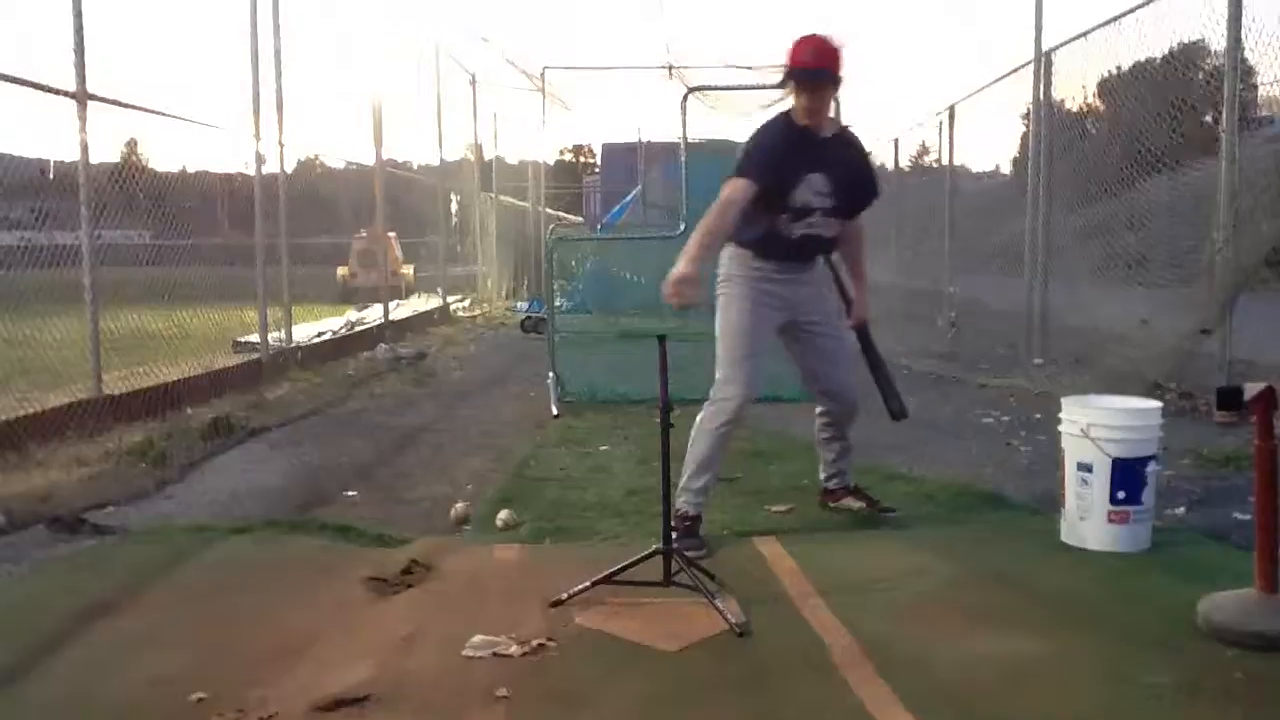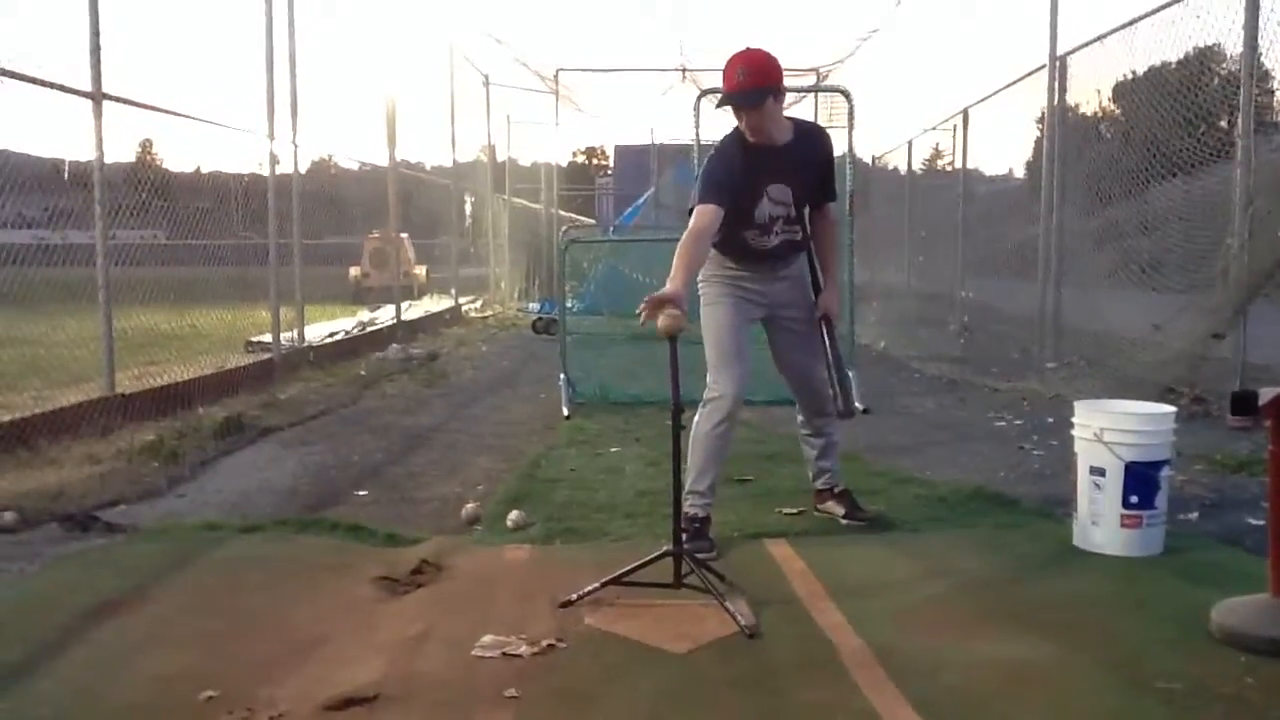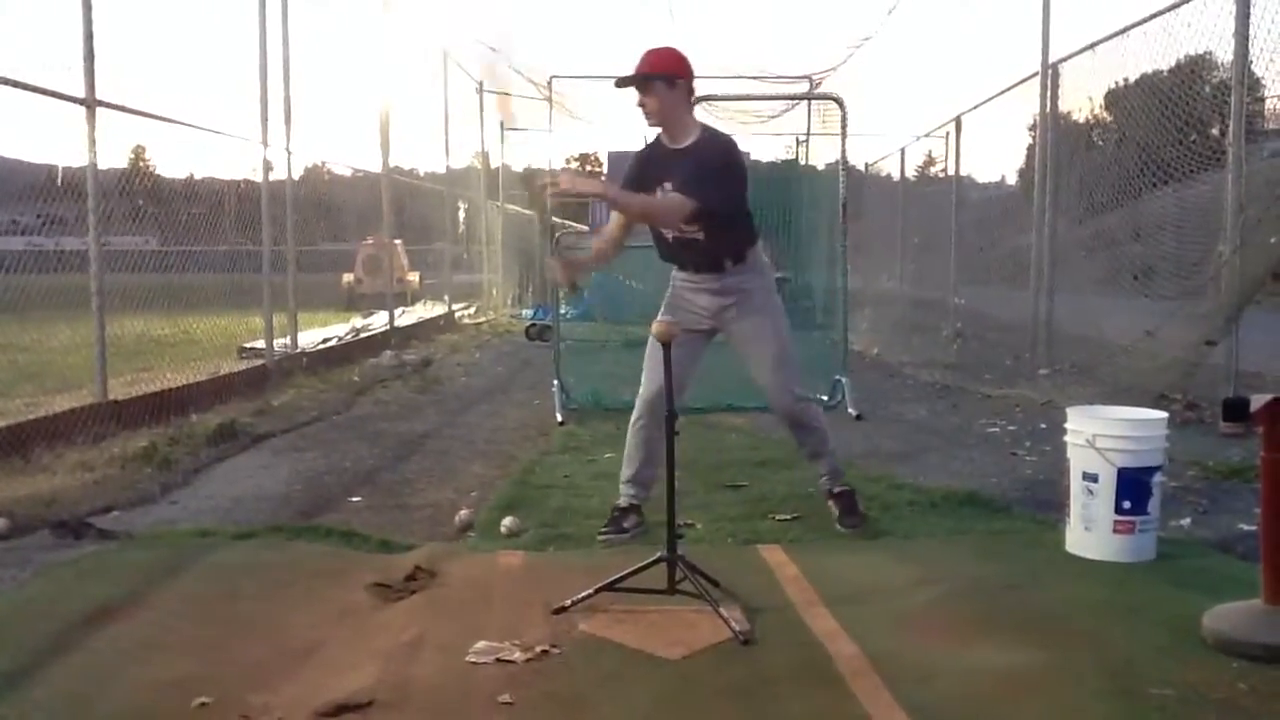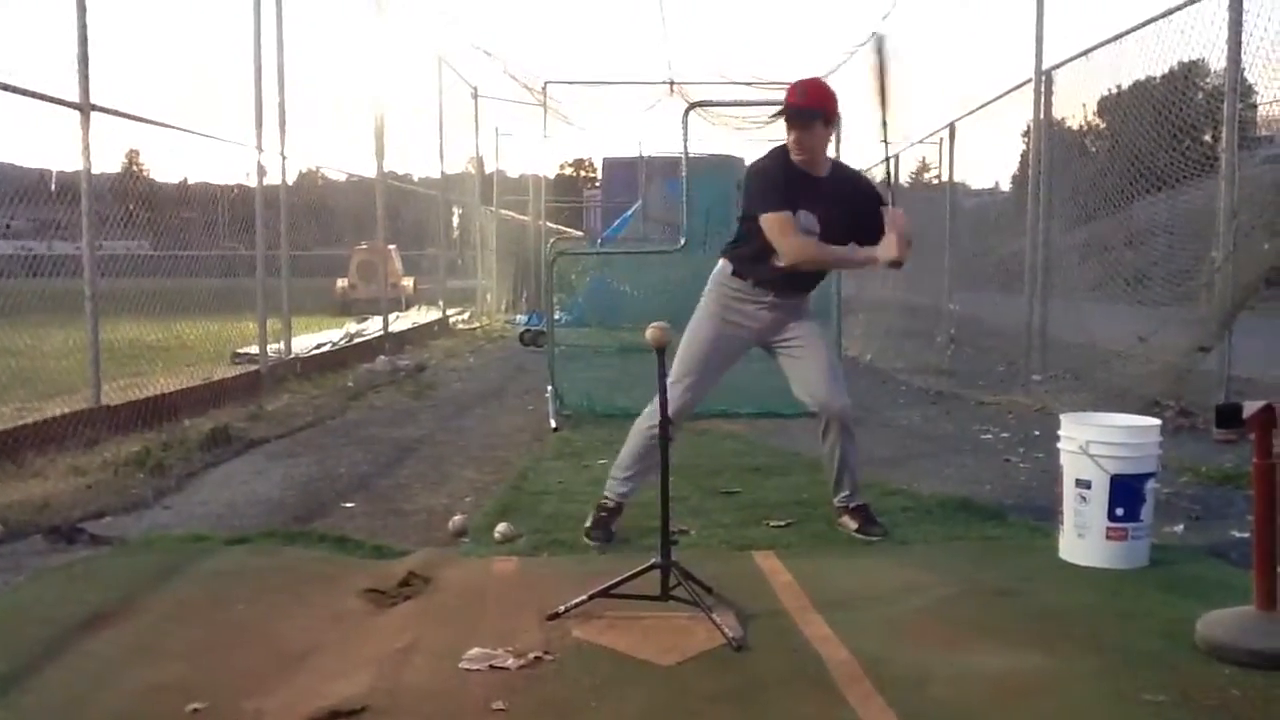
dt=1s
person 1, frame 1
left shoulder: (848, 149)
right shoulder: (774, 139)
left elbow: (848, 223)
right elbow: (731, 200)
left wrist: (859, 291)
right wrist: (689, 260)
left hip: (809, 277)
right hip: (750, 273)
left knee: (841, 391)
right knee: (733, 393)
left ankle: (836, 484)
right ankle: (686, 511)
person 1, frame 2
left shoulder: (814, 143)
right shoulder: (727, 158)
left elbow: (823, 215)
right elbow: (701, 227)
left wrist: (831, 286)
right wrist: (676, 285)
left hip: (789, 275)
right hip: (730, 277)
left knee: (814, 386)
right knee: (726, 392)
left ankle: (826, 486)
right ankle: (694, 512)
person 1, frame 3
left shoulder: (716, 152)
right shoulder: (646, 161)
left elbow: (674, 214)
right elbow: (618, 229)
left wrist: (597, 189)
right wrist: (579, 264)
left hip: (742, 283)
right hip: (687, 286)
left knee: (785, 394)
right knee: (652, 397)
left ankle: (834, 485)
right ankle: (630, 502)
person 1, frame 4
left shoulder: (853, 189)
right shoulder: (768, 172)
left elbow: (883, 249)
right elbow: (792, 251)
left wrist: (895, 233)
right wrist: (872, 254)
left hip: (792, 307)
right hip: (733, 295)
left knee: (835, 404)
right knee: (674, 401)
left ankle: (848, 503)
right ankle: (613, 499)
